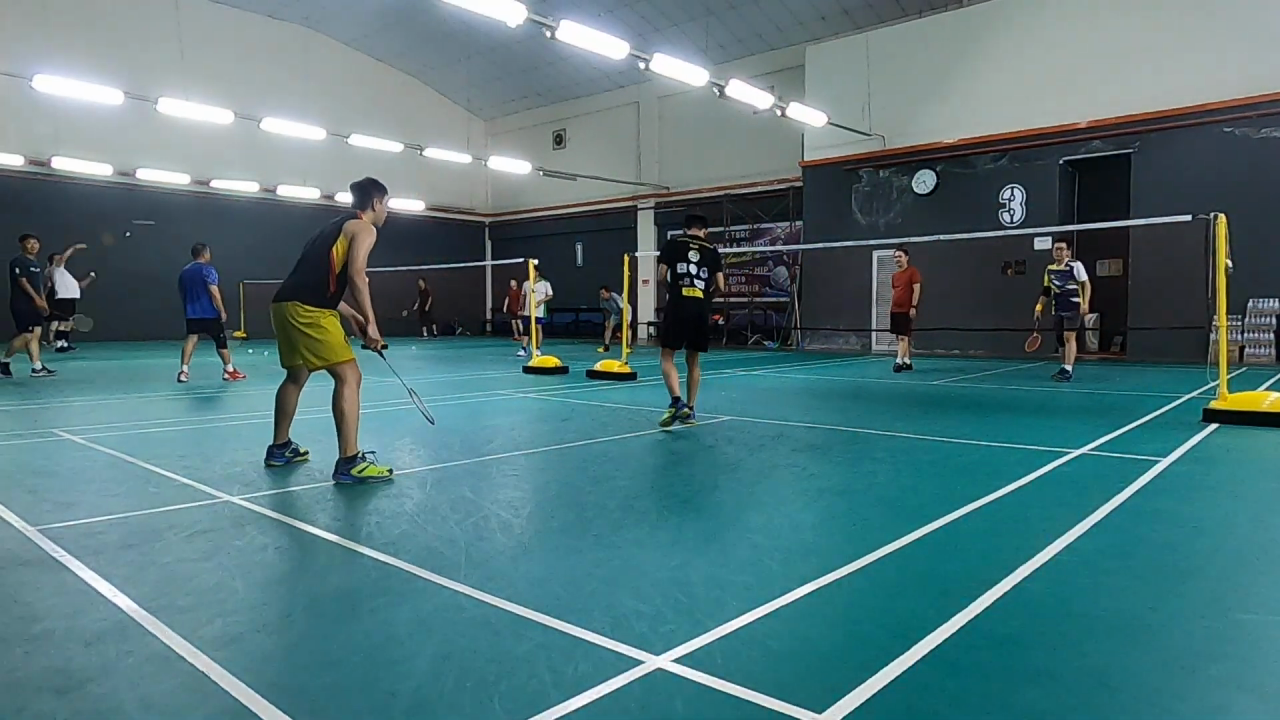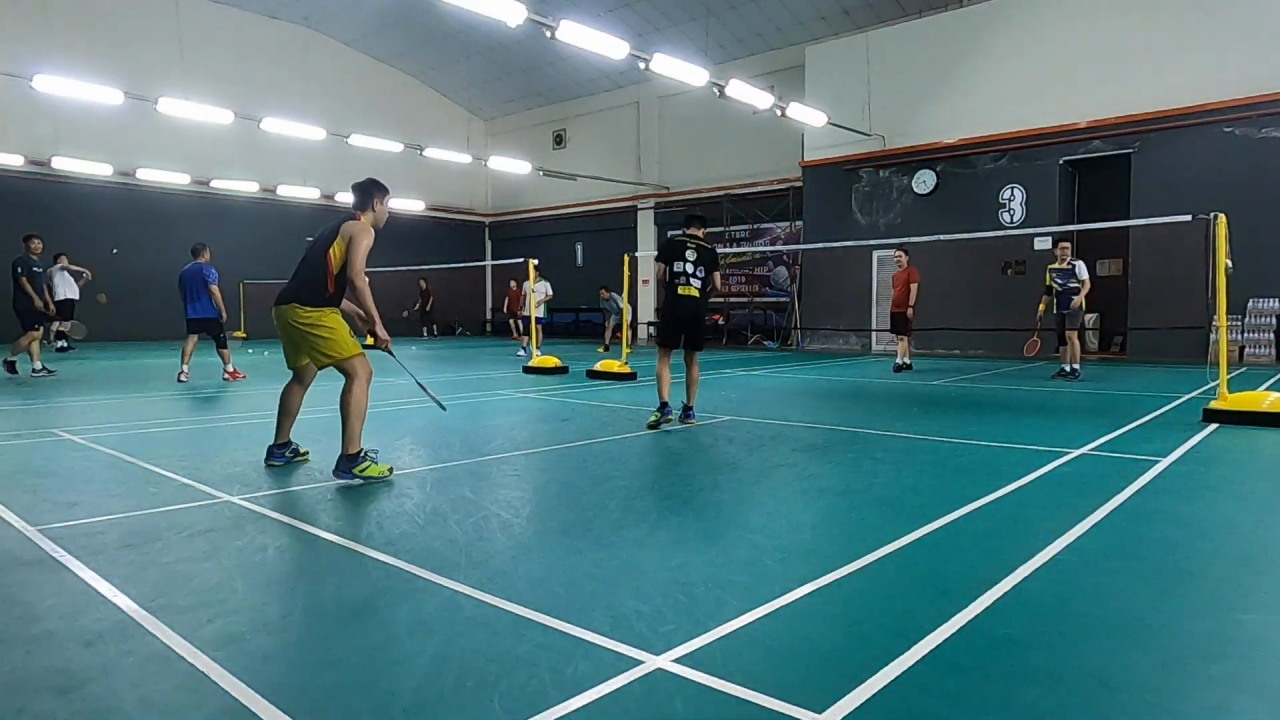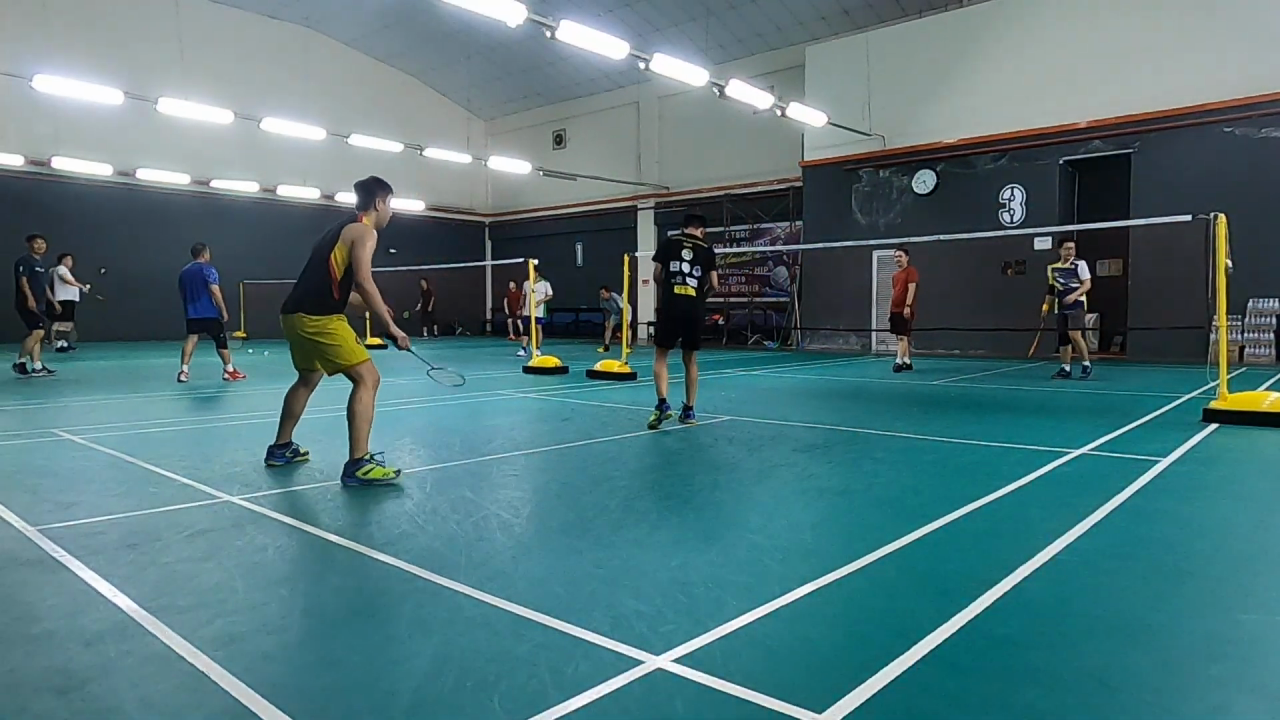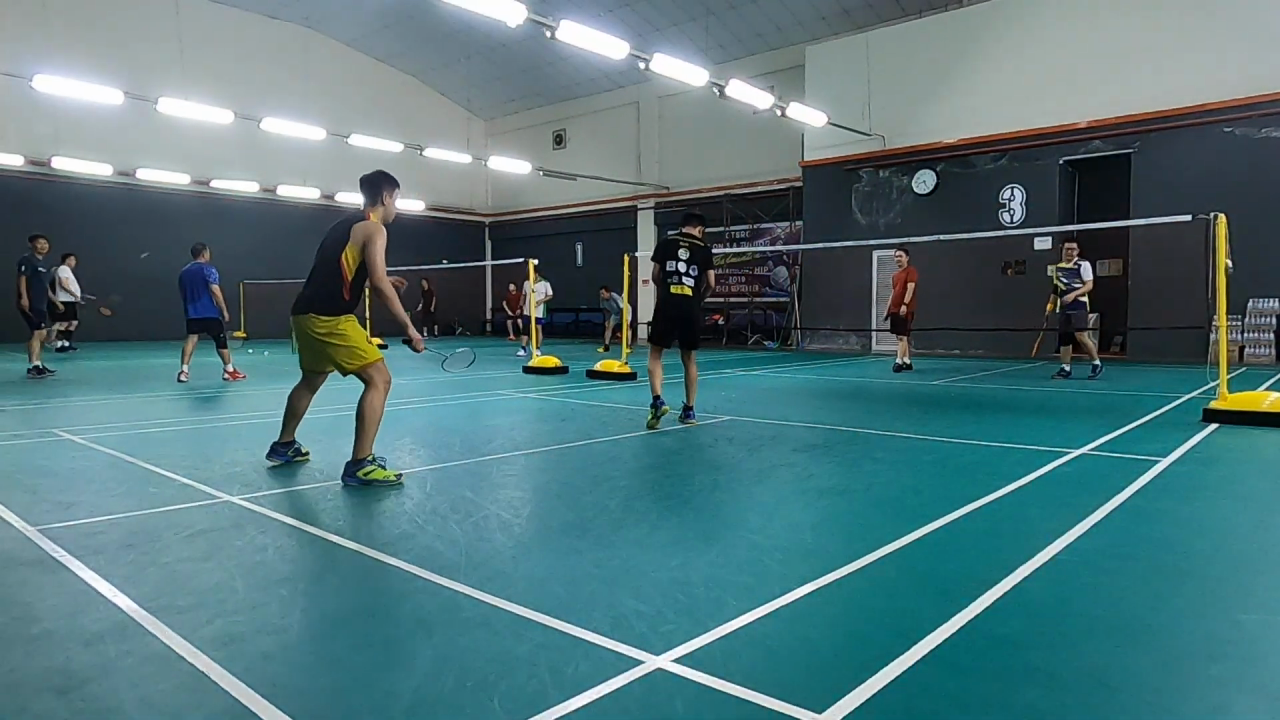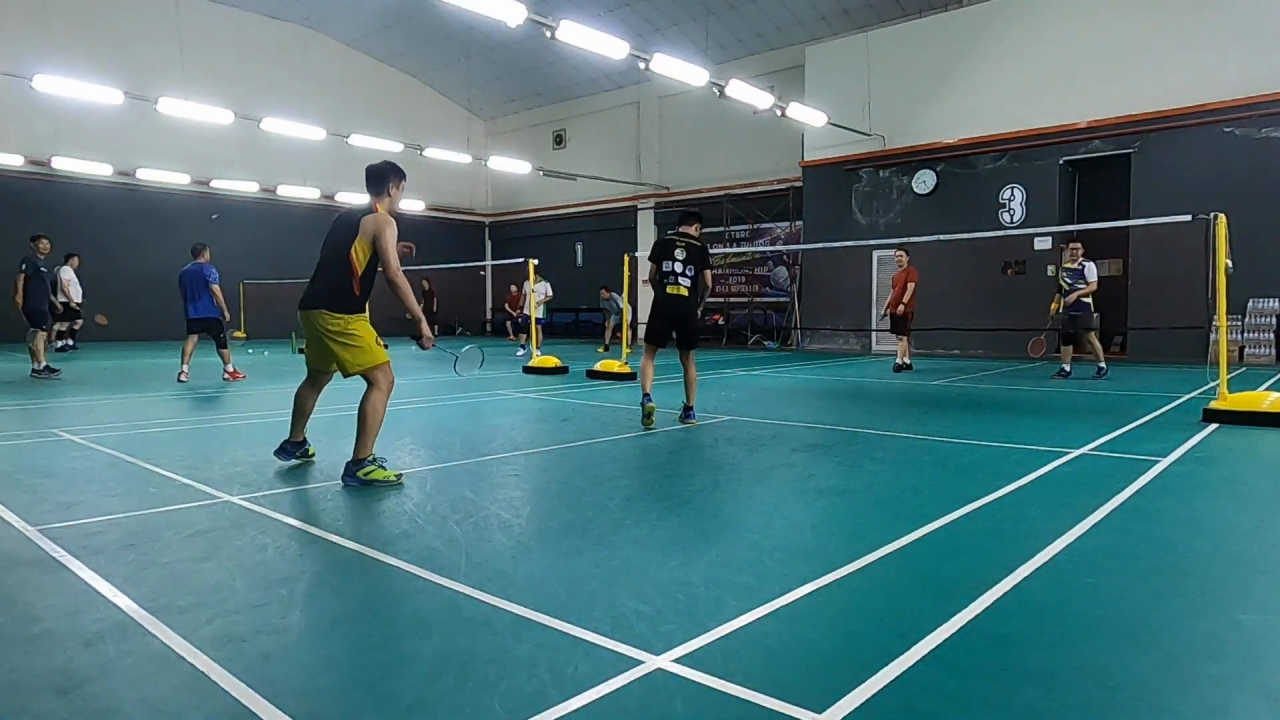
dt=0.1s
person 1, frame 1
left shoulder: (337, 227)
right shoulder: (364, 228)
right elbow: (356, 274)
left wrist: (352, 316)
right wrist: (371, 322)
left hip: (285, 304)
right hip: (307, 309)
left knee: (297, 375)
right knee: (349, 376)
left ankle: (280, 447)
right ankle: (349, 462)
person 1, frame 2
left shoulder: (339, 227)
right shoulder: (362, 229)
right elbow: (355, 278)
left wrist: (359, 314)
right wrist: (375, 325)
left hip: (289, 307)
right hip: (310, 311)
left knee: (303, 376)
right knee: (360, 372)
left ankle: (281, 447)
right ankle: (352, 459)
person 1, frame 3
left shoulder: (341, 228)
right shoulder: (364, 231)
right elbow: (364, 282)
left wrist: (372, 308)
right wrist: (390, 326)
left hip: (295, 313)
right hip: (317, 317)
left knee: (309, 378)
right knee: (367, 379)
left ankle: (281, 447)
right ankle: (358, 462)
person 1, frame 4
left shoulder: (345, 225)
right shoulder: (374, 229)
right elbow: (378, 283)
left wrist: (378, 268)
right wrist: (409, 326)
left hip: (306, 313)
right hip: (329, 318)
left knee: (312, 380)
right knee: (379, 379)
left ankle: (284, 445)
right ankle: (359, 465)
person 1, frame 5
left shoulder: (347, 217)
right shoulder: (382, 221)
right elbow: (393, 275)
left wrist: (388, 251)
right wrist: (421, 321)
left hip: (313, 308)
right hip: (339, 314)
left knee: (318, 377)
right knee: (381, 380)
left ankle: (294, 443)
right ankle: (360, 464)
person 2, frame 1
left shoulder: (673, 244)
right shoulder: (712, 250)
left elbow: (661, 276)
right elbow: (720, 286)
left hip: (678, 307)
right hip: (702, 309)
left knee: (667, 357)
right knee: (693, 360)
left ankle: (677, 402)
right ankle: (688, 409)
person 2, frame 2
left shoulder: (671, 243)
right shoulder: (709, 250)
left elbow: (660, 275)
right elbow: (717, 285)
left hip: (674, 306)
right hip: (698, 309)
left knee: (663, 357)
right knee: (691, 360)
left ankle: (664, 406)
right ankle: (689, 409)
person 2, frame 3
left shoulder: (668, 243)
right shoulder: (706, 249)
left elbow: (657, 275)
right elbow: (714, 284)
left hip: (670, 305)
right hip: (695, 308)
left knee: (661, 357)
right knee: (690, 359)
left ankle: (662, 403)
right ankle: (689, 410)
person 2, frame 4
left shoulder: (665, 242)
right shoulder: (703, 248)
left elbow: (655, 276)
right elbow: (711, 283)
left hip: (667, 304)
right hip: (691, 307)
left knee: (655, 355)
right knee: (689, 359)
left ankle: (657, 400)
right ankle: (689, 410)
person 2, frame 5
left shoulder: (662, 243)
right shoulder: (700, 247)
left elbow: (652, 276)
right elbow: (707, 283)
right wrist: (699, 304)
left hip: (663, 305)
right hip: (688, 307)
left knee: (649, 354)
right knee: (687, 359)
left ankle: (647, 397)
right ankle: (689, 410)
